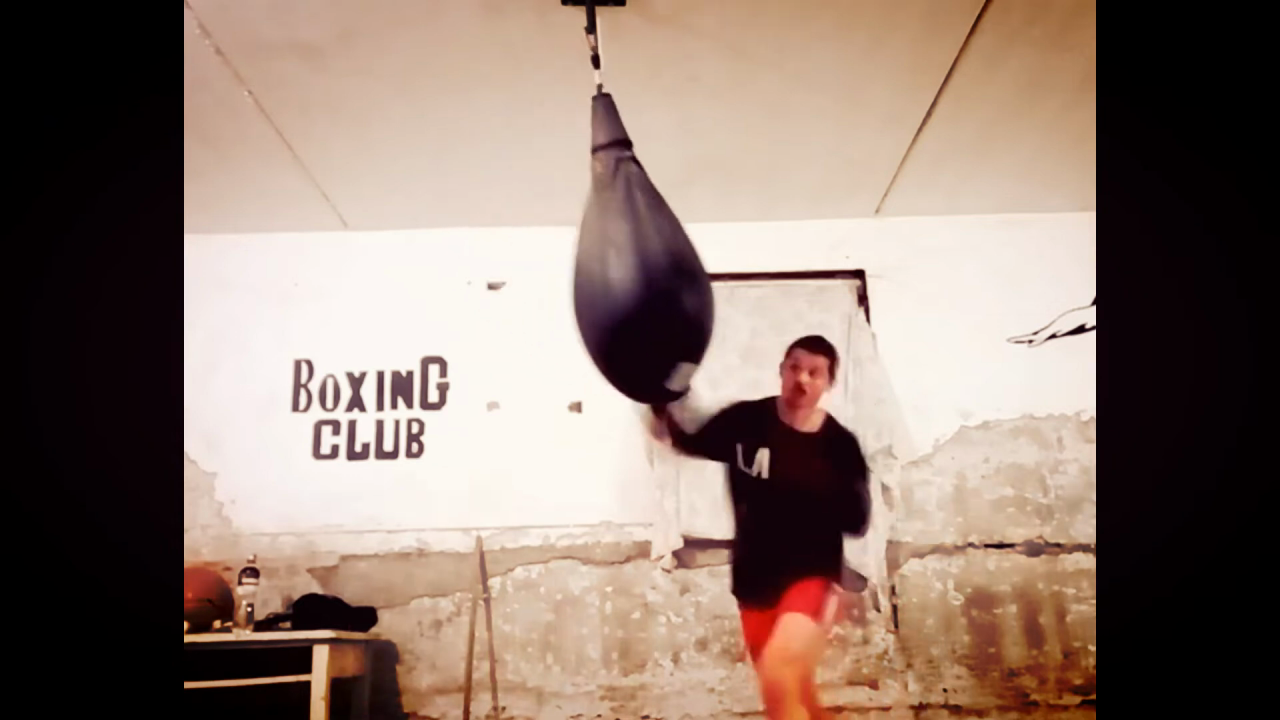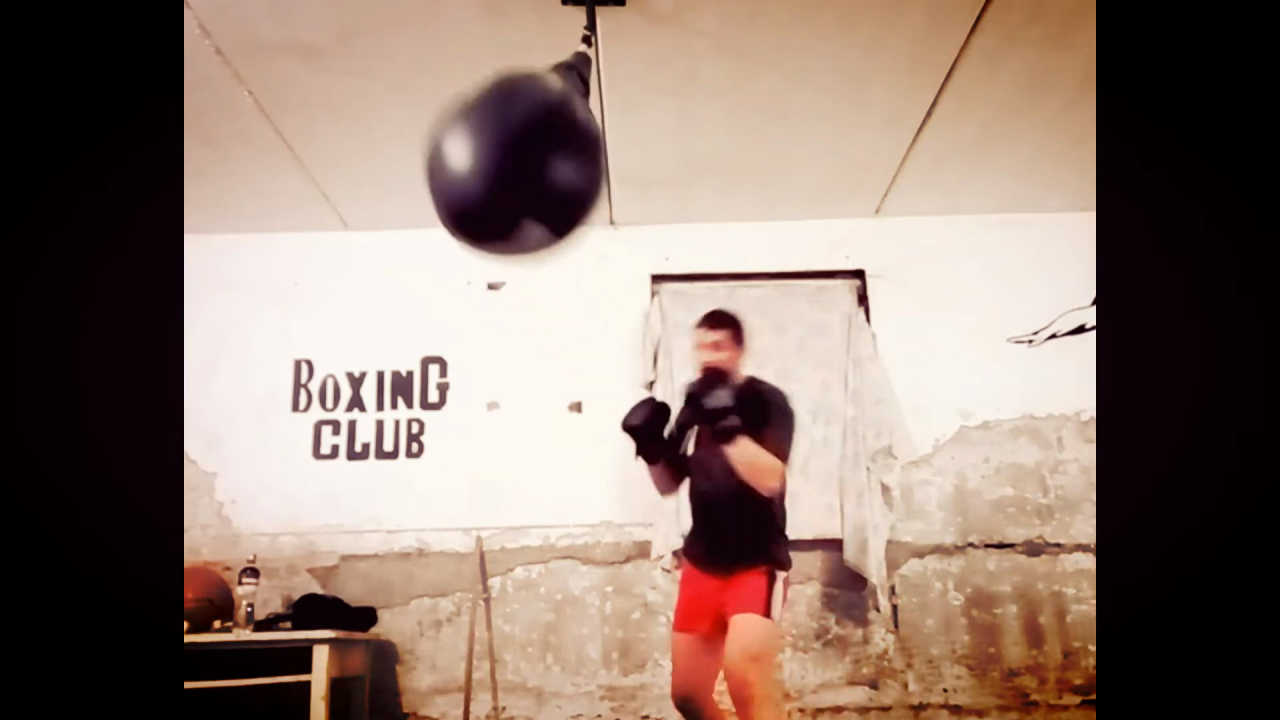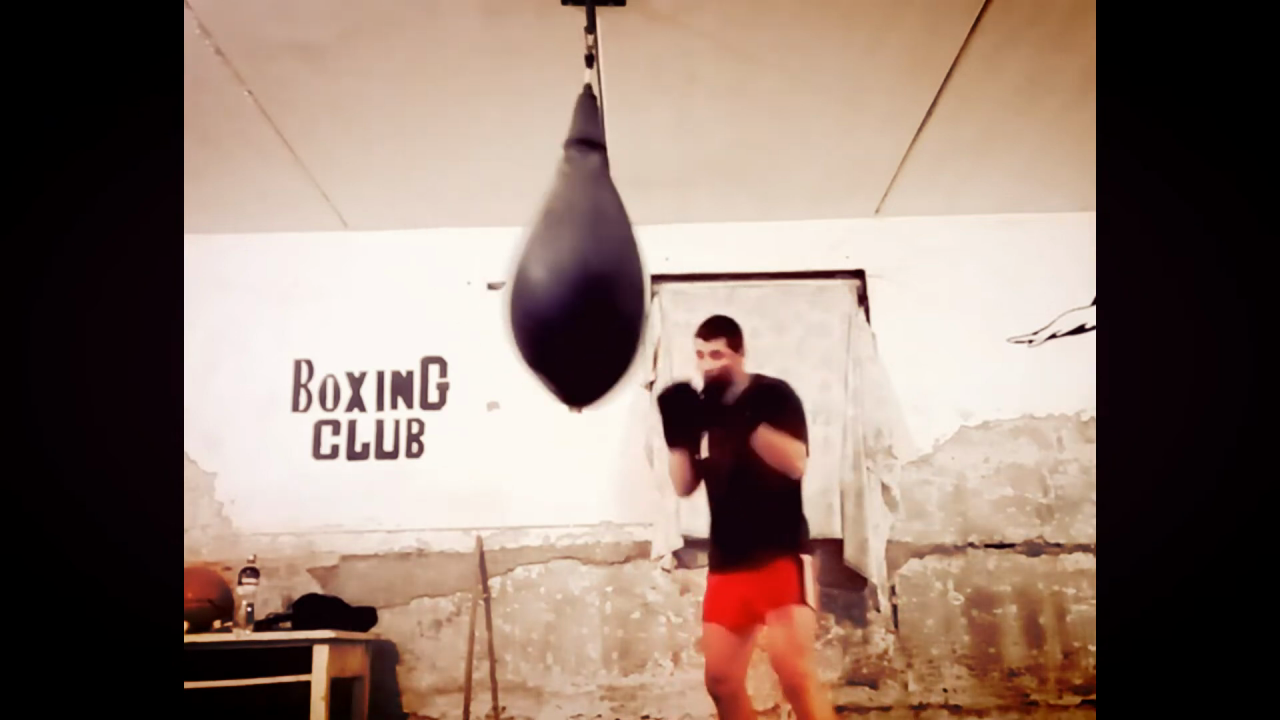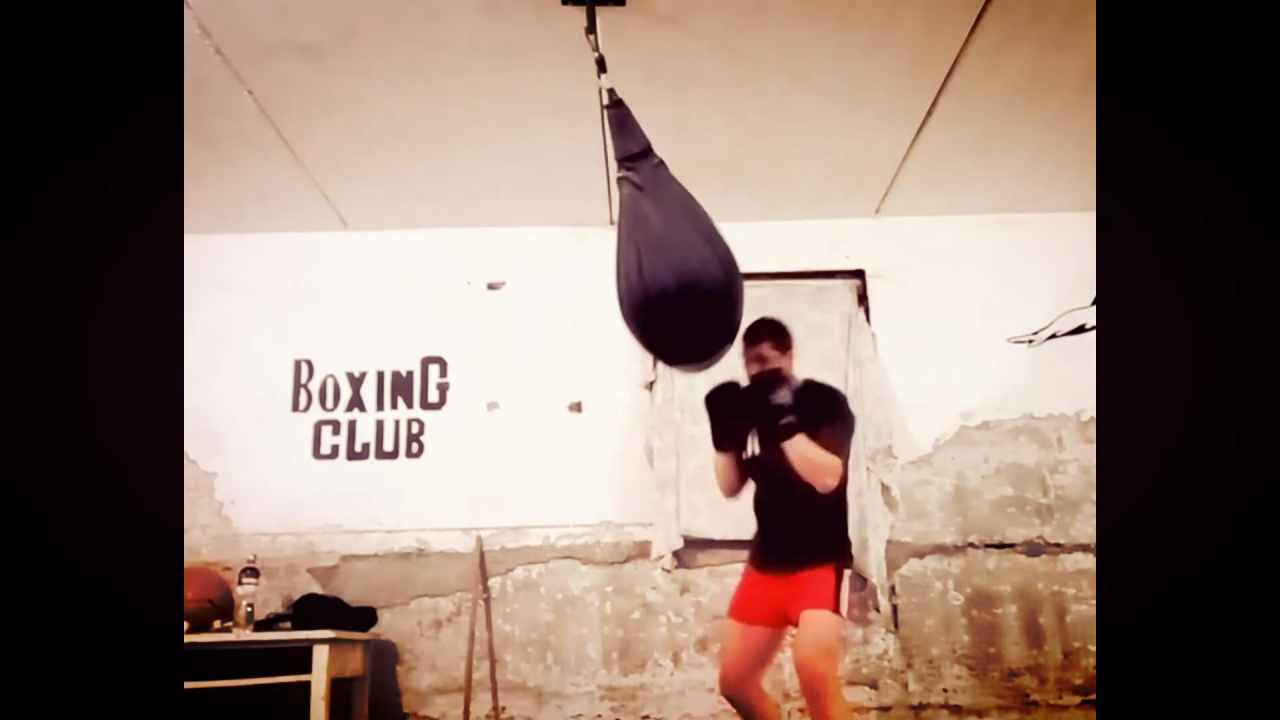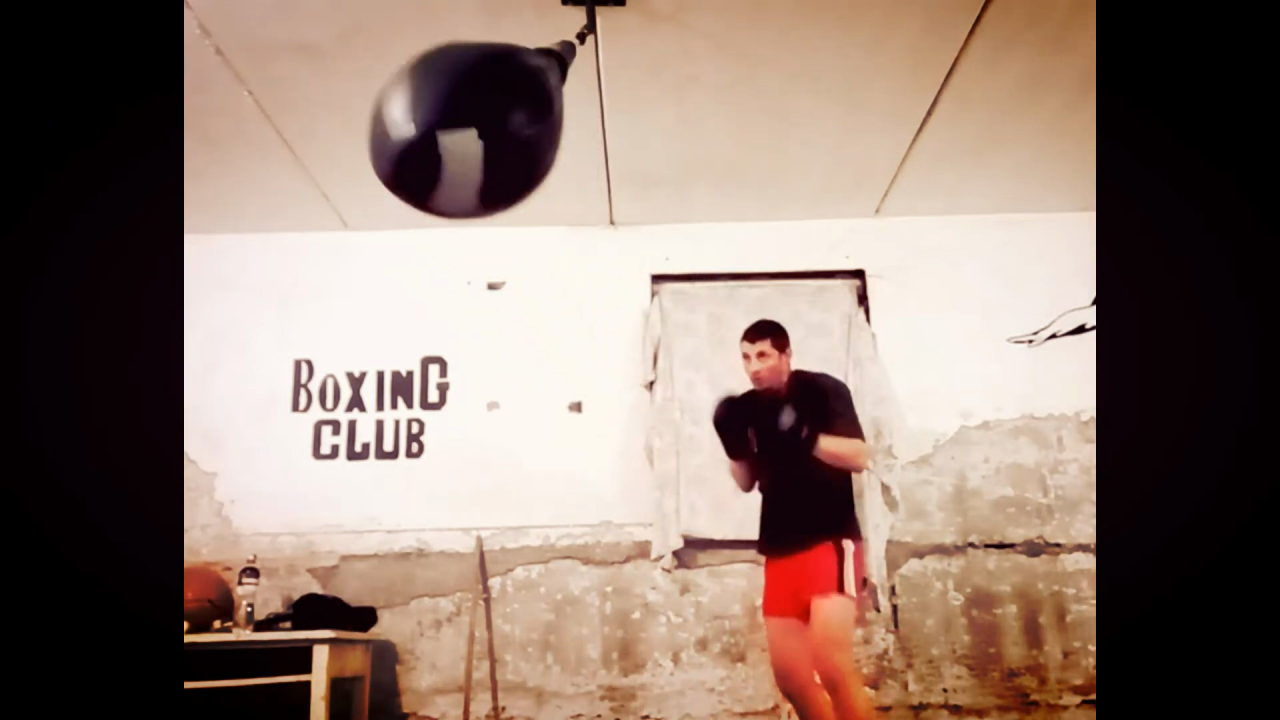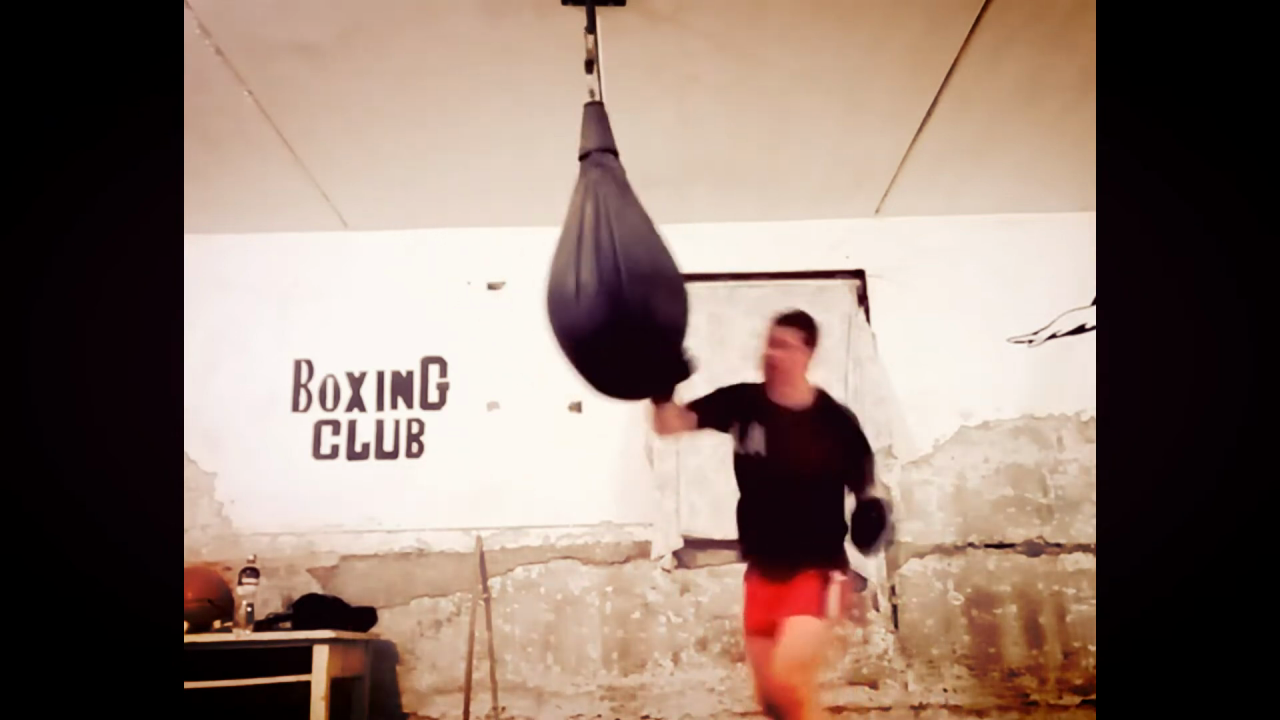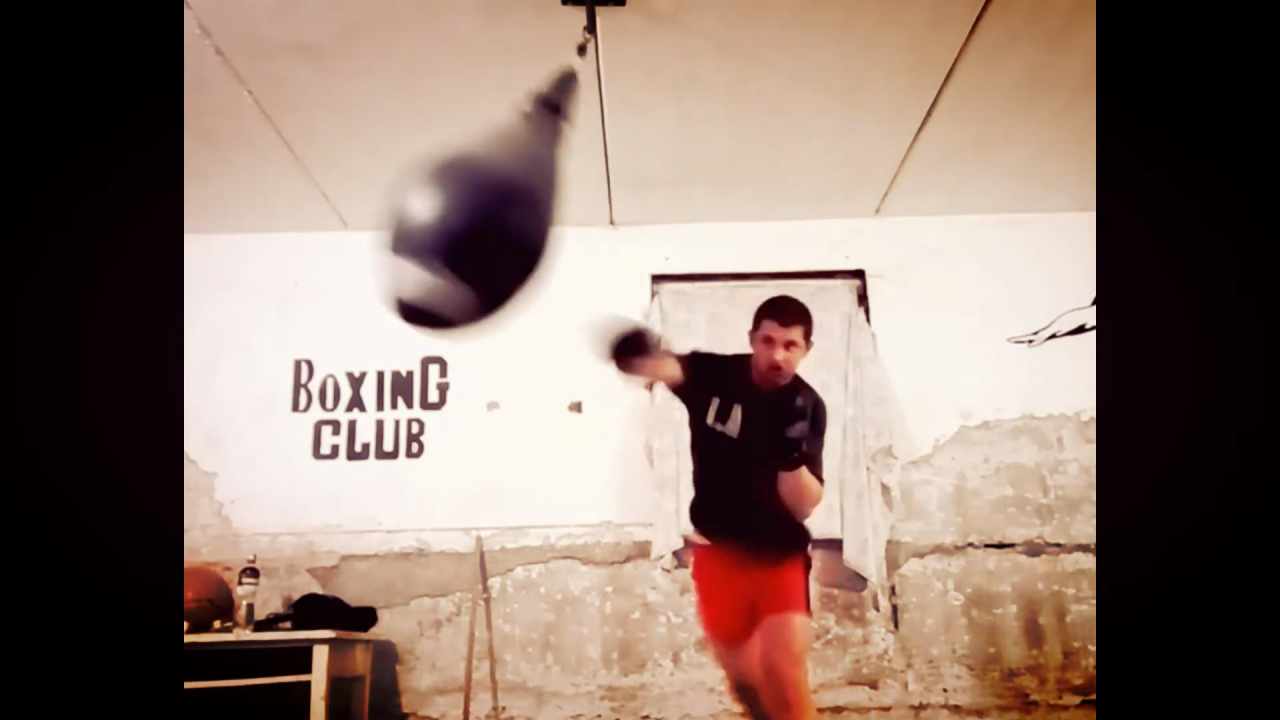
dt=0.7s
person 1, frame 1
left shoulder: (841, 446)
right shoulder: (744, 422)
left elbow: (852, 514)
right elbow: (672, 437)
left wrist: (853, 521)
right wrist: (662, 413)
left hip: (810, 581)
right hip: (754, 586)
left knee: (780, 680)
person 1, frame 2
left shoulder: (767, 403)
right shoulder: (694, 406)
left elbow: (769, 481)
right elbow: (667, 484)
left wrist: (727, 426)
right wrist: (650, 444)
left hip: (756, 565)
right hip: (702, 565)
left knee: (744, 674)
person 1, frame 3
left shoulder: (774, 394)
right shoulder: (701, 413)
left elbow: (795, 463)
right elbow: (683, 485)
left wrist: (748, 419)
right wrist: (675, 431)
left hip: (780, 554)
right hip: (728, 562)
left knee: (792, 665)
right knee: (722, 679)
person 1, frame 4
left shoulder: (827, 402)
right shoulder: (748, 407)
left elbow: (826, 477)
right elbow: (729, 487)
left wrist: (786, 422)
right wrist: (723, 432)
left hip: (821, 562)
right hip: (767, 563)
left knee: (814, 669)
right knee: (734, 681)
person 1, frame 5
left shoulder: (823, 390)
right shoulder: (752, 408)
left elbow: (860, 456)
right elbow: (745, 481)
left wrist: (803, 435)
right wrist: (733, 441)
left hip: (830, 541)
right hip: (781, 550)
left knee: (831, 661)
right knee: (790, 675)
person 1, frame 6
left shoulder: (837, 421)
right shoulder: (742, 401)
left elbow: (864, 483)
right elbow: (669, 424)
right wrist: (663, 394)
left hip: (816, 571)
right hip: (765, 573)
left knee: (790, 684)
person 1, frame 7
left shoulder: (807, 406)
right shoulder: (713, 373)
left elbow: (804, 504)
right elbow: (664, 368)
left wrist: (792, 452)
right wrist: (642, 357)
left hip: (780, 554)
right hip: (719, 551)
left knee: (785, 681)
right knee: (747, 682)
